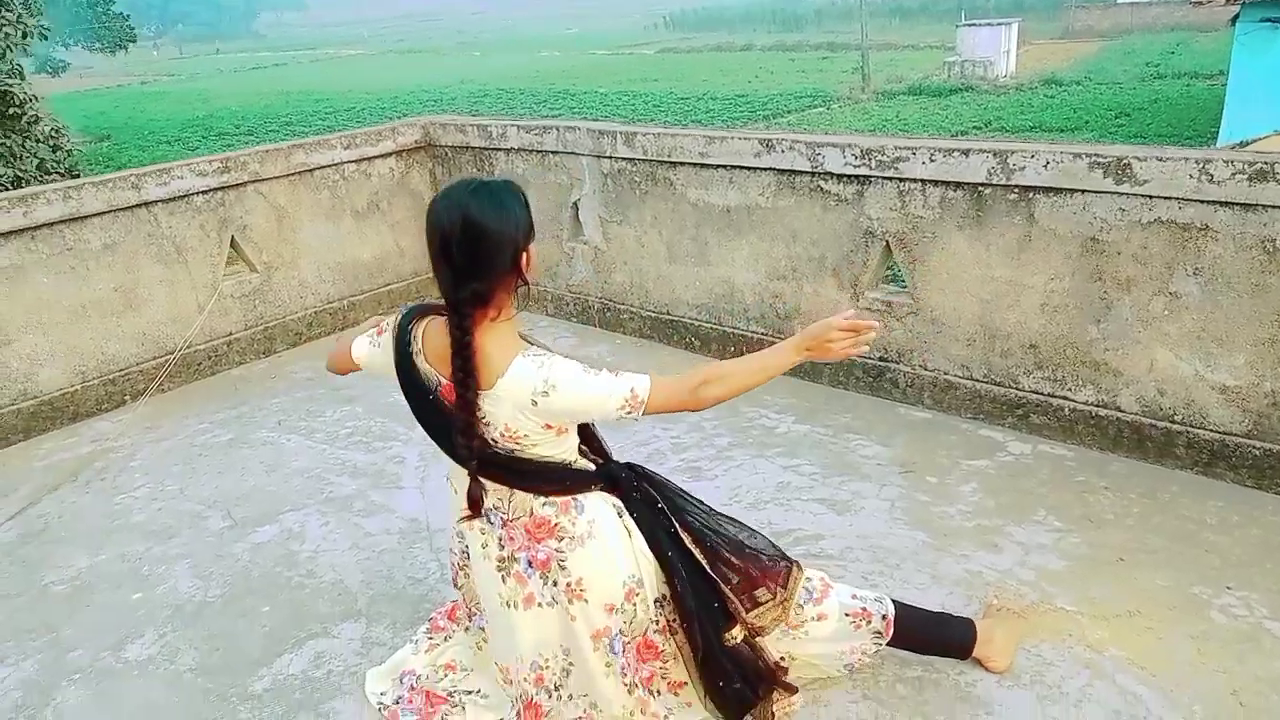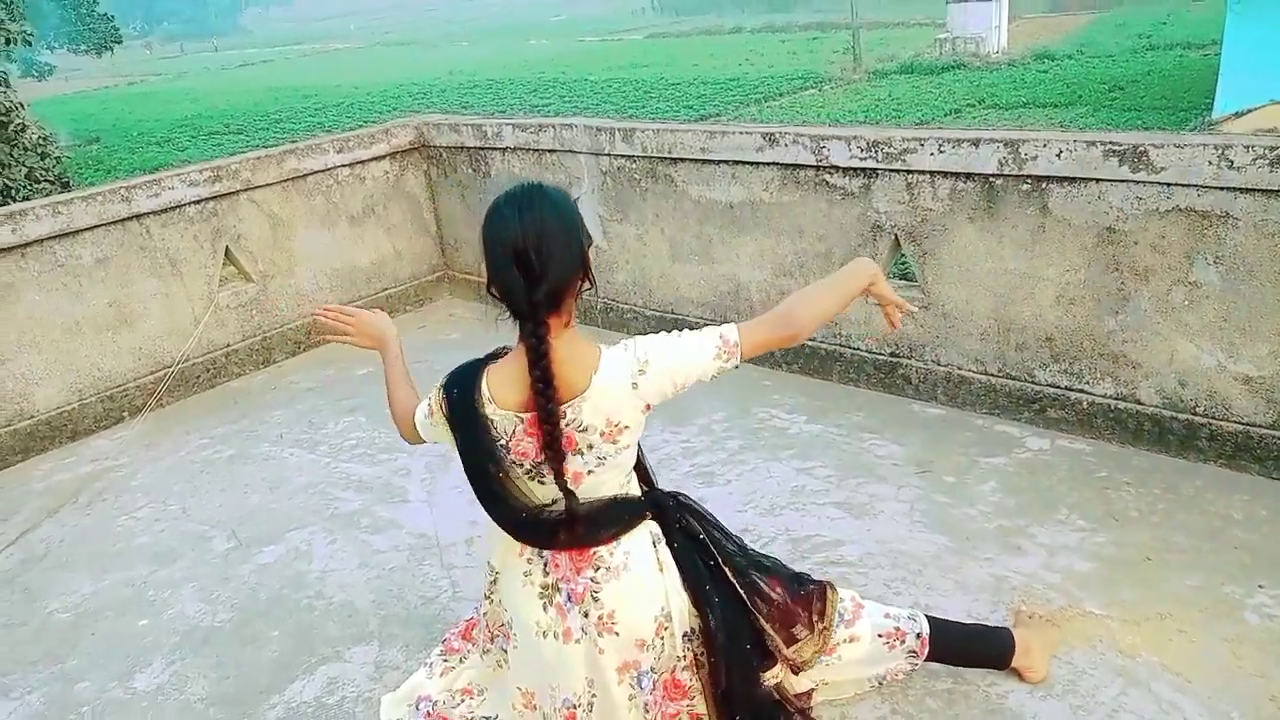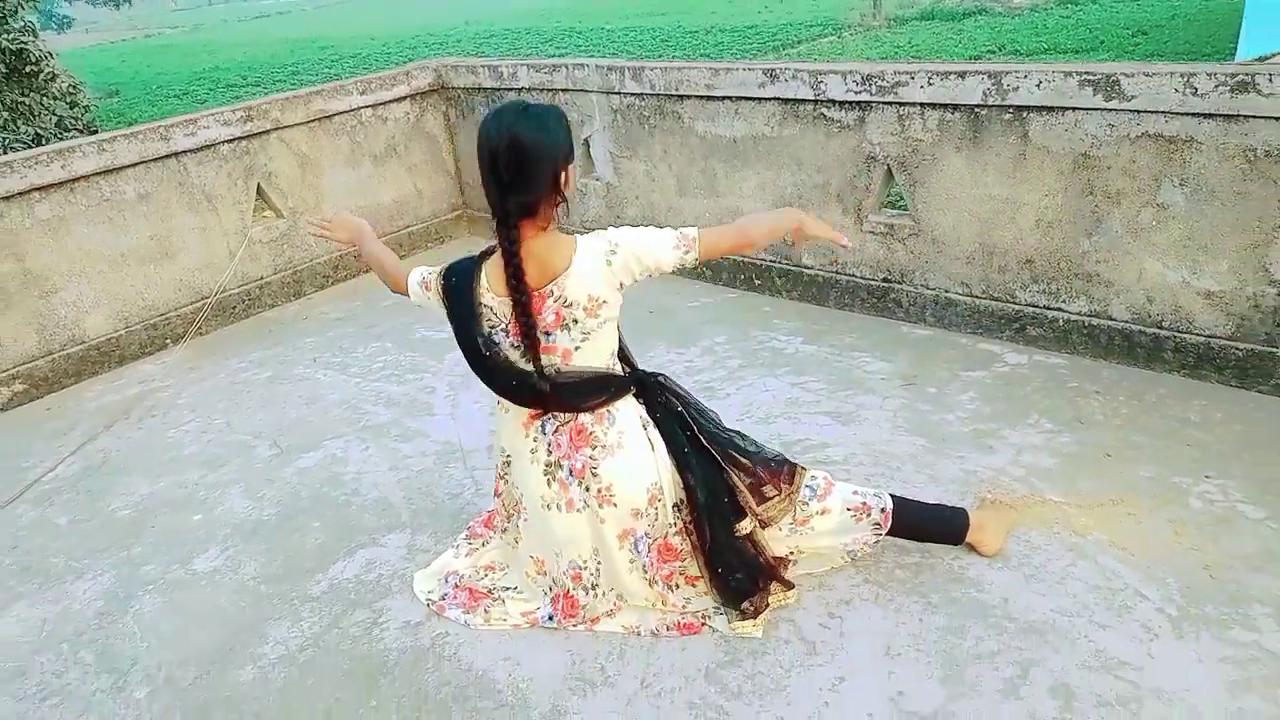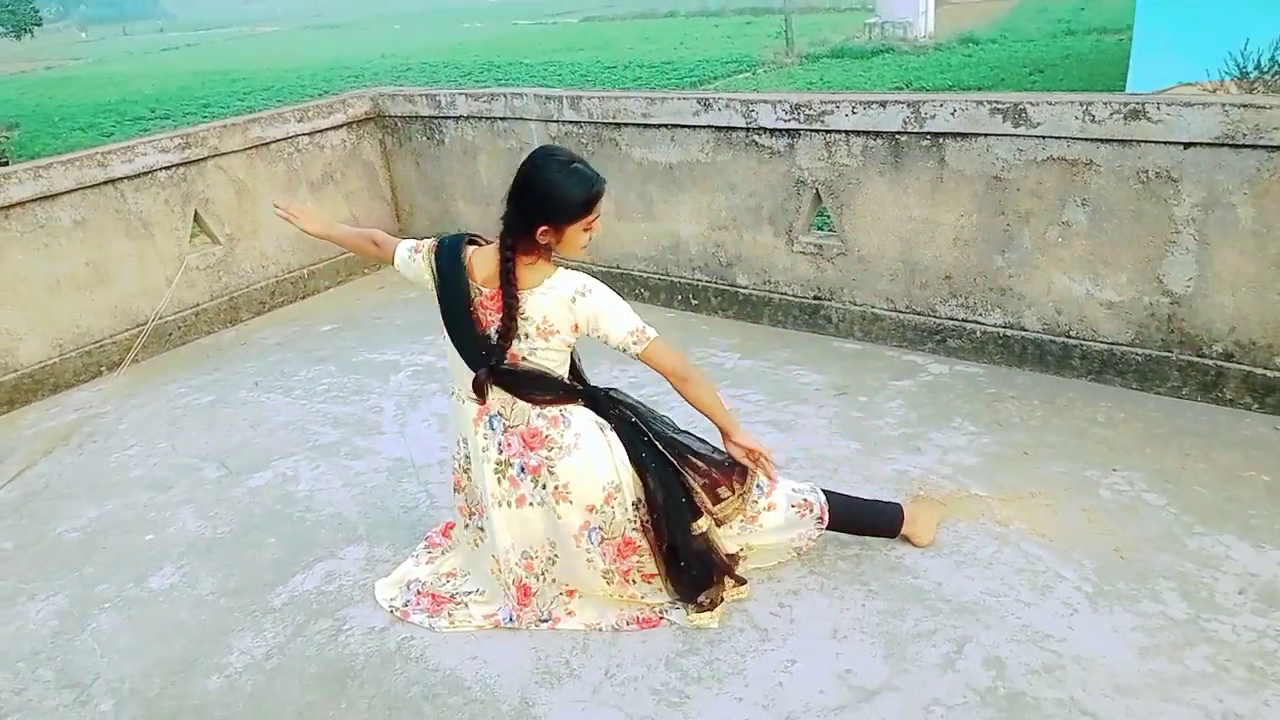
dt=1s
person 1, frame 1
left shoulder: (415, 335)
right shoulder: (540, 382)
left elbow: (336, 358)
right elbow: (697, 390)
right wrist: (801, 344)
left hip: (501, 569)
right hip: (586, 554)
right knee: (760, 594)
person 1, frame 2
left shoulder: (470, 393)
right shoulder: (629, 370)
left elbow: (411, 423)
right elbow: (785, 327)
left wrist: (386, 341)
right wrist: (864, 273)
left hip: (535, 603)
right hip: (630, 589)
right knee: (796, 614)
right ankle: (1010, 648)
person 1, frame 3
left shoulder: (466, 282)
right shoulder: (605, 254)
left elbow: (400, 277)
right elbow: (729, 239)
left wrist: (360, 235)
right wrist: (793, 219)
left hip: (539, 475)
right hip: (622, 457)
right knee: (764, 494)
right ankle: (962, 525)
person 1, frame 4
left shoulder: (452, 261)
right shoulder: (577, 296)
left elbow: (380, 243)
right elbow: (676, 367)
left wrist: (320, 225)
right wrist: (732, 430)
left hip: (494, 470)
right hip: (571, 461)
right knee: (714, 486)
right ankle: (897, 519)
